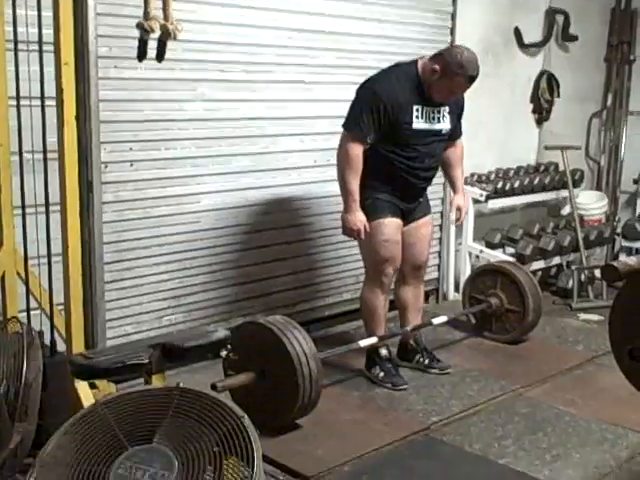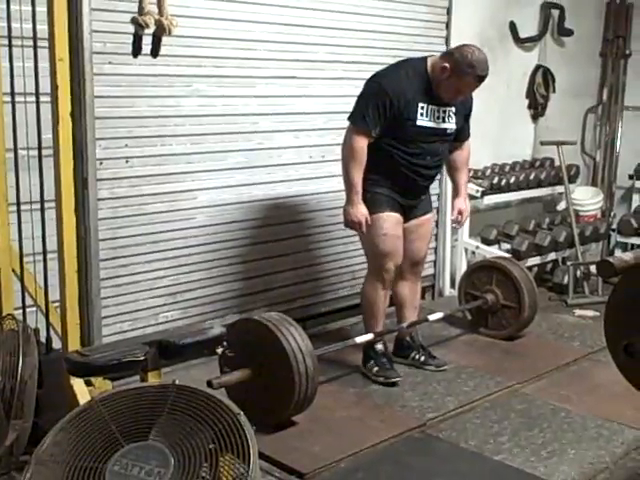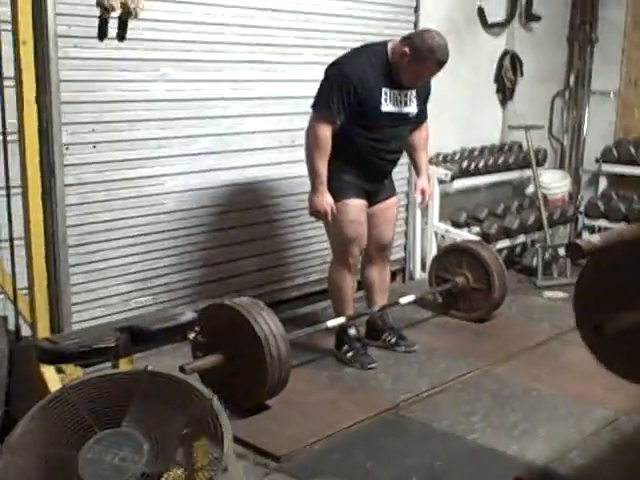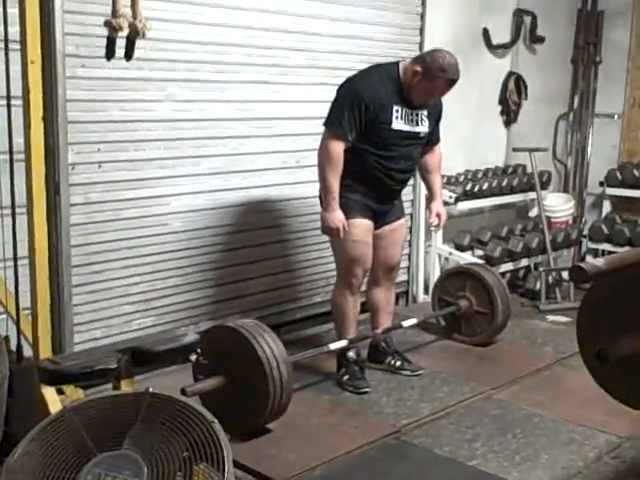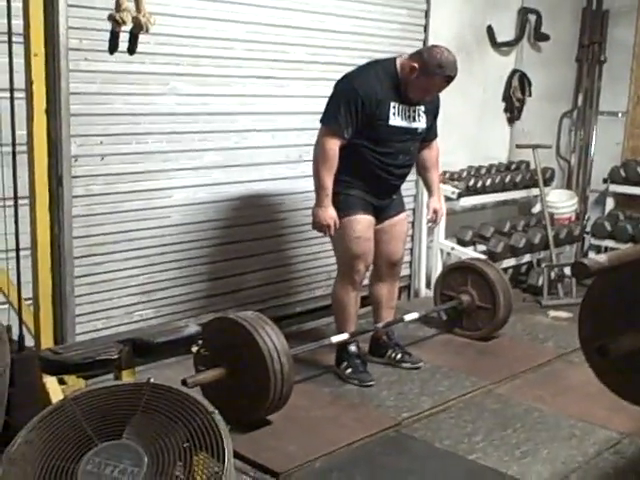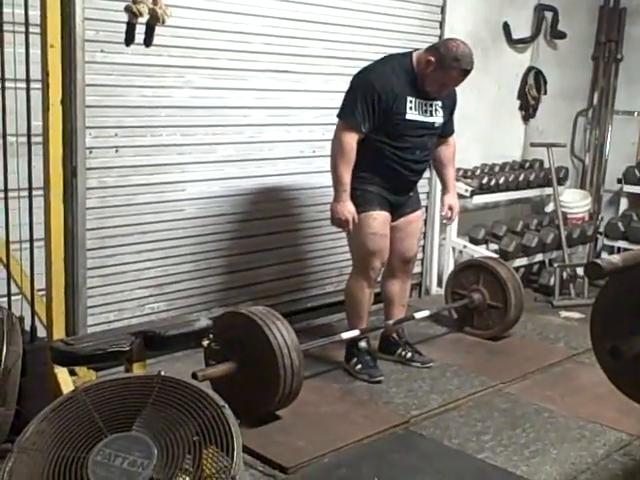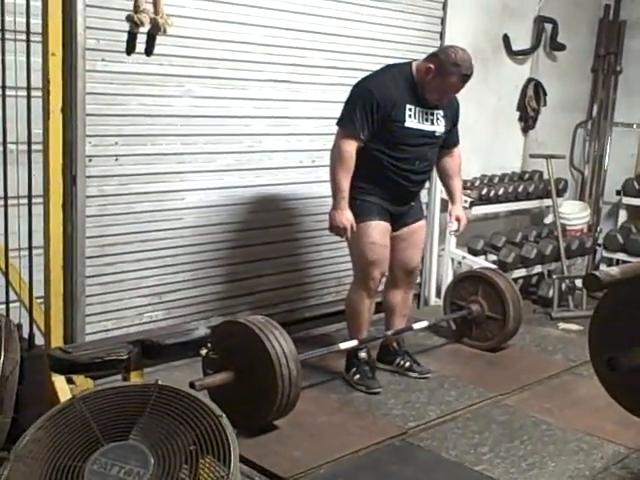
dt=0.5s
person 1, frame 1
left shoulder: (453, 97)
right shoulder: (383, 89)
left elbow: (452, 144)
right elbow: (352, 145)
left wrist: (458, 190)
right wrist: (352, 206)
left hip: (416, 196)
right hip: (379, 195)
left knee: (415, 271)
right knee: (382, 274)
left ankle: (411, 346)
right ankle: (377, 355)
person 1, frame 2
left shoulder: (462, 98)
right shoulder: (391, 84)
left elbow: (459, 146)
right elbow: (356, 138)
left wrist: (461, 193)
right wrist: (354, 199)
left hip: (418, 193)
right hip: (380, 189)
left knee: (413, 268)
right knee: (385, 268)
left ankle: (406, 342)
right ankle: (374, 350)
person 1, frame 3
left shoulder: (419, 80)
right shoulder: (352, 71)
left elbow: (417, 127)
right elbow: (320, 127)
left wrist: (422, 173)
right wrist: (319, 188)
left hip: (381, 177)
right hip: (344, 176)
left knee: (381, 250)
right knee: (349, 254)
left ankle: (378, 324)
right ankle: (346, 334)
person 1, frame 4
left shoulder: (432, 101)
right shoulder: (365, 88)
left elbow: (430, 150)
right elbow: (332, 144)
left wrist: (436, 197)
right wrist: (331, 204)
left hip: (390, 199)
right hip: (352, 196)
left knee: (387, 273)
right knee: (353, 275)
left ankle: (381, 347)
right ankle: (347, 357)
person 1, frame 5
left shoulder: (429, 97)
right shoulder: (361, 85)
left elbow: (427, 146)
right elbow: (329, 141)
left wrist: (435, 193)
right wrist: (323, 201)
left hip: (390, 194)
right hip: (352, 191)
left knee: (390, 266)
right knee: (354, 270)
left ankle: (382, 341)
right ankle: (347, 351)
person 1, frame 6
left shoulder: (446, 92)
right shoulder: (378, 80)
left elbow: (444, 142)
right elbow: (346, 136)
left wrist: (450, 189)
right wrist: (342, 196)
left hip: (406, 190)
right hip: (368, 187)
left knee: (404, 264)
right knee: (369, 266)
left ankle: (393, 339)
right ankle: (357, 347)
person 1, frame 7
left shoulder: (448, 103)
right shoulder: (378, 89)
left elbow: (449, 153)
right elbow: (345, 144)
left wrist: (456, 200)
right wrist: (340, 204)
left hip: (408, 201)
right hip: (369, 198)
left knee: (406, 273)
right knee: (370, 276)
left ankle: (392, 349)
right ankle: (357, 358)
